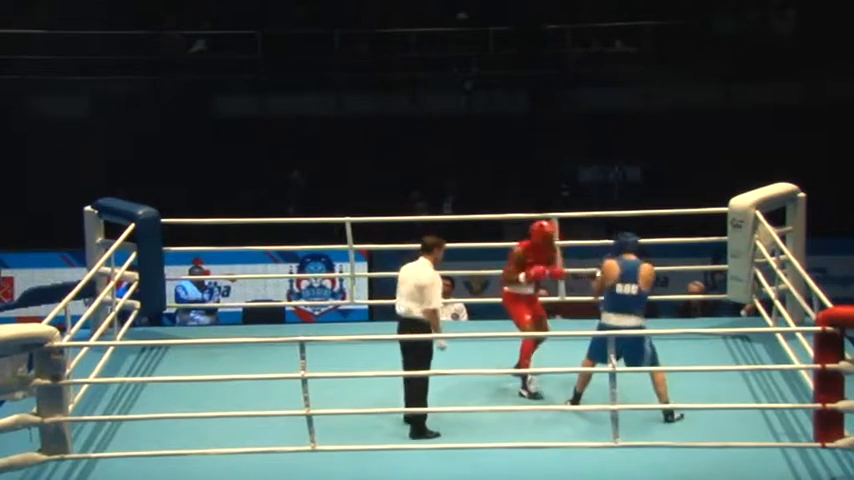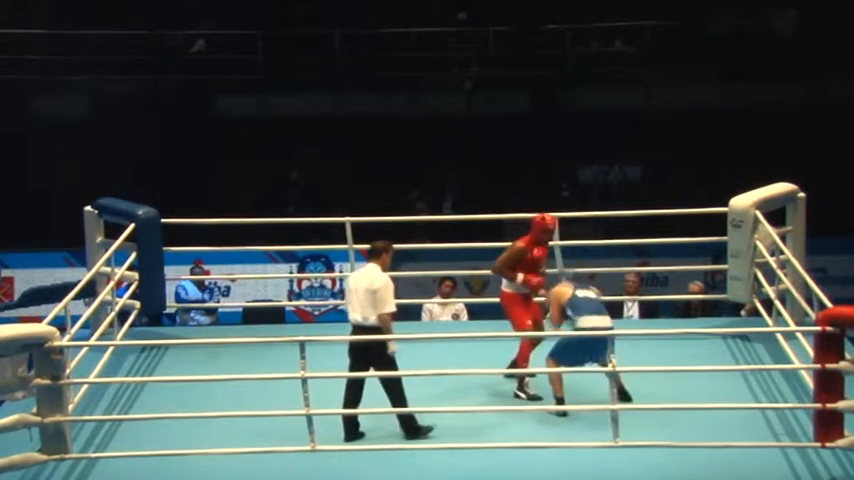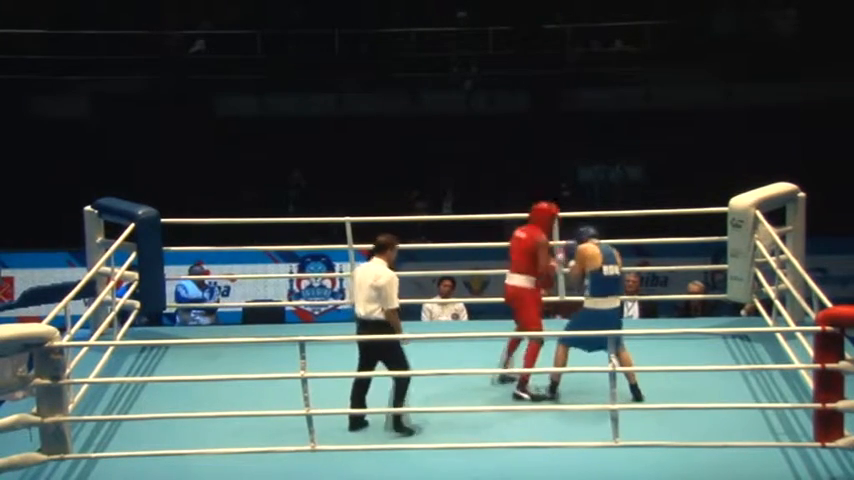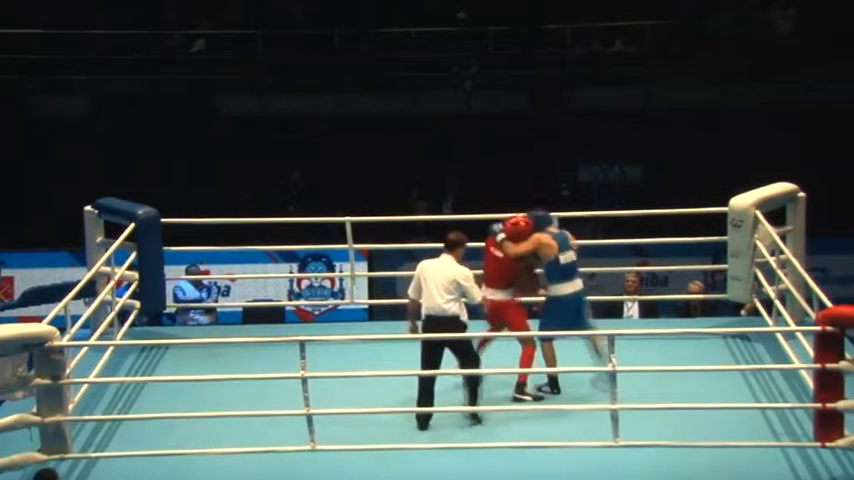
dt=1s
person 1, frame 1
left shoulder: (407, 268)
right shoulder: (431, 275)
right elbow: (431, 310)
right wrist: (439, 336)
left hip: (404, 325)
right hip: (417, 328)
left knee: (411, 372)
right knee: (420, 377)
left ankle: (411, 413)
right ankle: (418, 428)
person 1, frame 2
left shoulder: (353, 277)
right shoulder: (382, 279)
left elbow: (351, 308)
right elbow: (384, 316)
right wrist: (390, 341)
left hip: (356, 335)
right hip: (374, 337)
left knee: (354, 383)
right knee: (392, 384)
left ankle: (350, 430)
right ankle: (411, 428)
person 1, frame 3
left shoulder: (360, 270)
right shoulder: (387, 275)
right elbow: (390, 310)
right wrist: (400, 332)
left hip: (363, 327)
right hip: (380, 329)
left knee: (363, 374)
right knee: (402, 373)
left ankle: (355, 419)
right ankle: (397, 420)
person 1, frame 4
left shoulder: (423, 266)
right shoulder: (461, 272)
left elbow: (413, 298)
right elbow: (476, 299)
left wrist: (412, 322)
left hip: (430, 324)
right hip: (452, 324)
left knee: (428, 372)
right knee: (471, 365)
left ankle: (422, 418)
right ankle: (472, 411)
person 2, frame 1
left shoulder: (550, 250)
right shoulder: (520, 251)
left elbow: (553, 271)
right elbow: (506, 279)
left wrist: (556, 272)
right wrist: (526, 276)
left hip: (531, 295)
right hip: (513, 296)
left knee: (543, 332)
right knee: (530, 332)
left ankle: (521, 366)
right ankle: (526, 385)
person 2, frame 2
left shoulder: (543, 246)
right shoulder: (521, 246)
left elbow: (540, 273)
right elbow: (497, 267)
left wrist: (539, 273)
right wrist: (522, 278)
left hip: (526, 294)
right hip: (511, 296)
left knee: (538, 333)
right knee: (528, 335)
left ankle: (514, 367)
right ankle: (521, 386)
person 2, frame 3
left shoulder: (520, 231)
right shoulder: (540, 238)
right elbow: (544, 269)
left wrist: (548, 270)
right wrist: (550, 272)
left hip: (512, 285)
right hip: (524, 289)
left knee: (522, 329)
right knee: (536, 337)
left ankle: (504, 371)
right ankle: (522, 387)
person 2, frame 4
left shoulder: (492, 242)
left hip: (488, 298)
right hip: (505, 302)
left knee: (494, 330)
right knee: (528, 343)
right ankle: (520, 390)
person 3, frame 1
left shoulder: (609, 265)
right shoulder: (647, 270)
left elbow: (596, 292)
left hip: (609, 325)
right hip: (635, 327)
left knee: (590, 360)
right knee: (654, 367)
left ankle: (575, 400)
right ankle: (668, 411)
person 3, frame 2
left shoulder: (557, 291)
right shoulder: (593, 290)
left elbow: (556, 323)
left hip: (586, 330)
right hip: (606, 328)
left knee: (552, 361)
right knee: (603, 359)
left ankle: (560, 405)
right ankle: (623, 394)
person 3, frame 3
left shoulder: (583, 249)
right shoulder: (614, 251)
left elbow: (576, 279)
left wrist: (573, 261)
left hip: (592, 310)
right hip: (613, 308)
left knee: (564, 344)
right knee: (619, 349)
left ankle: (553, 388)
right ankle: (636, 391)
person 3, frame 4
left shoulder: (540, 238)
right shoulder: (566, 235)
left elbow: (512, 252)
left wrist: (503, 237)
left hip: (558, 296)
right hip: (576, 291)
left knee: (545, 339)
right knee: (588, 332)
left ankle: (553, 384)
right ankle: (603, 368)
